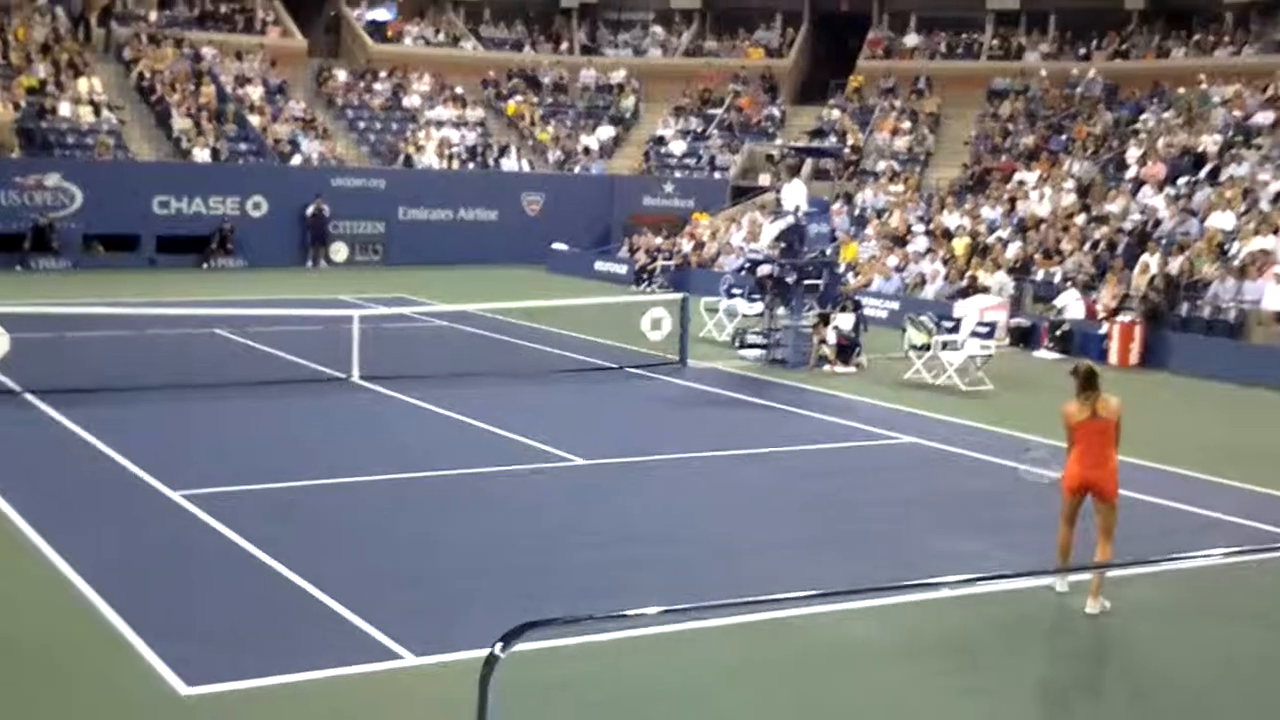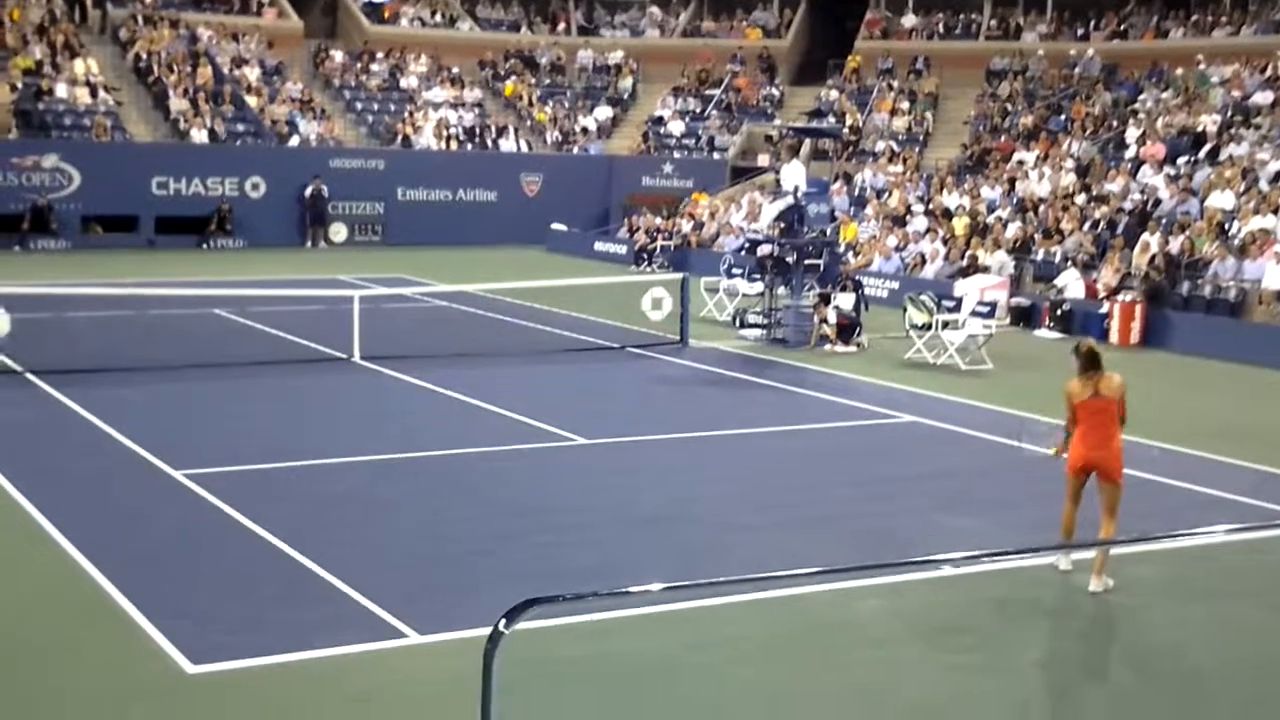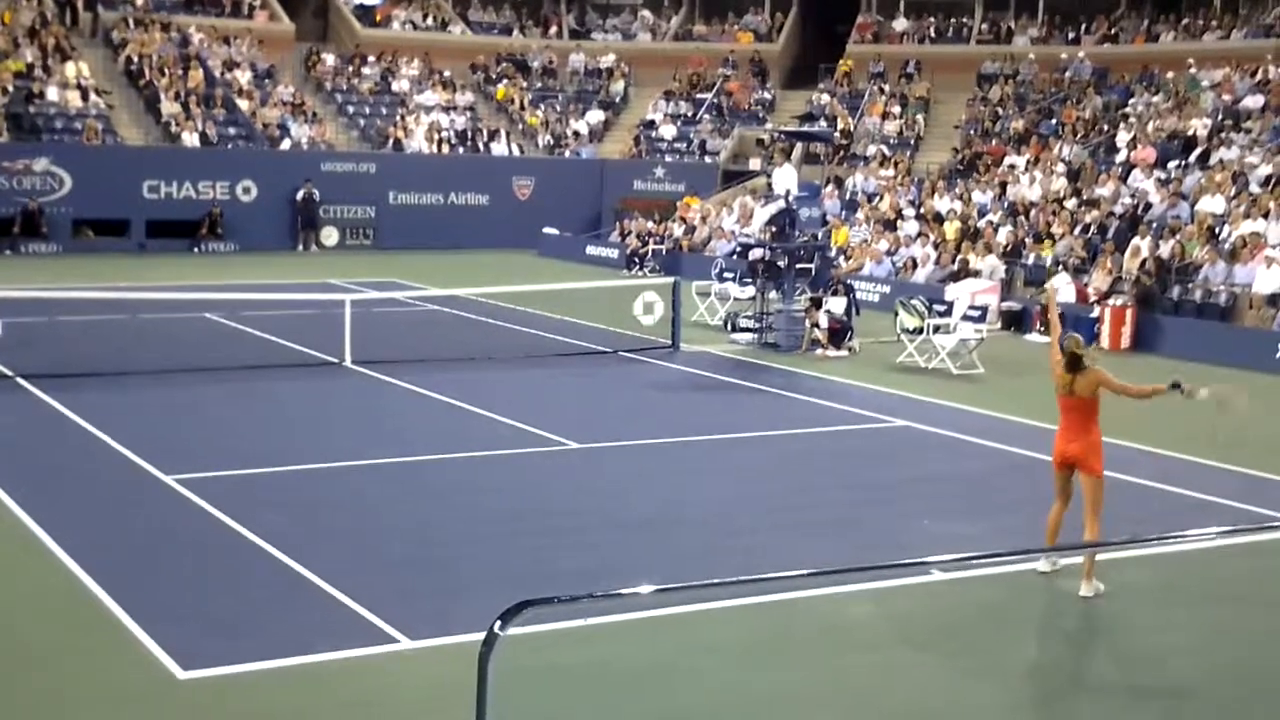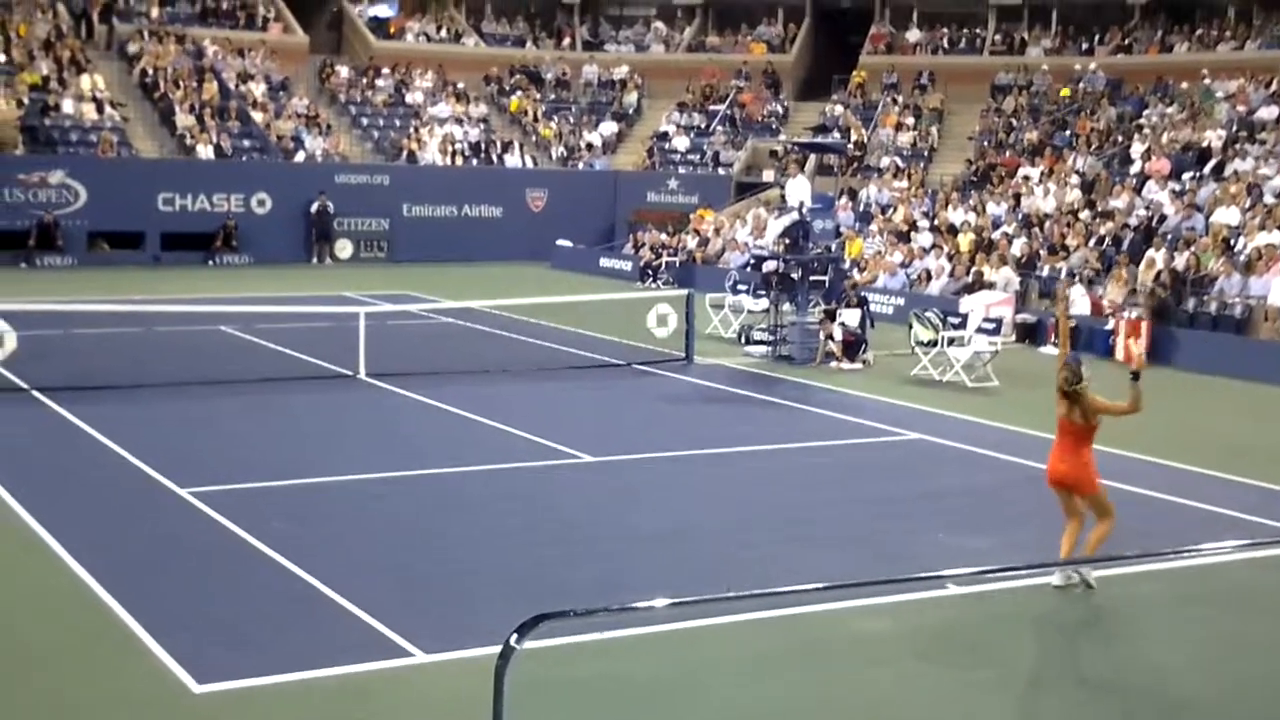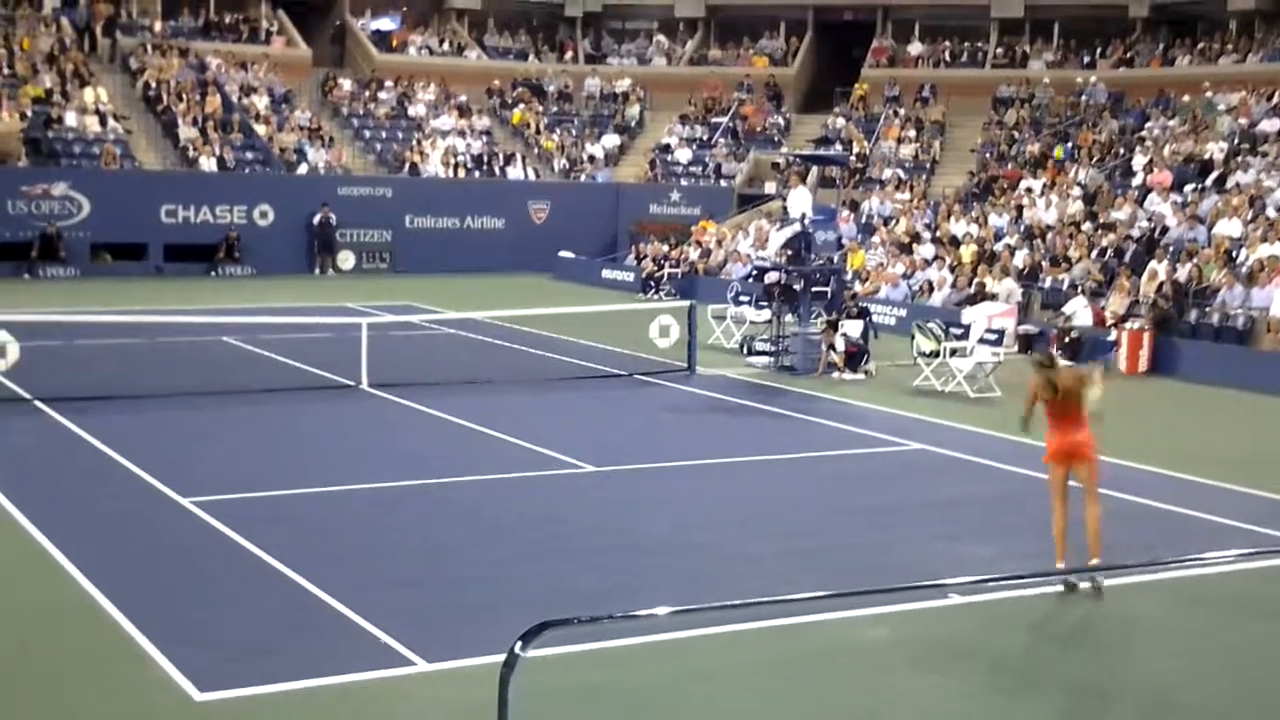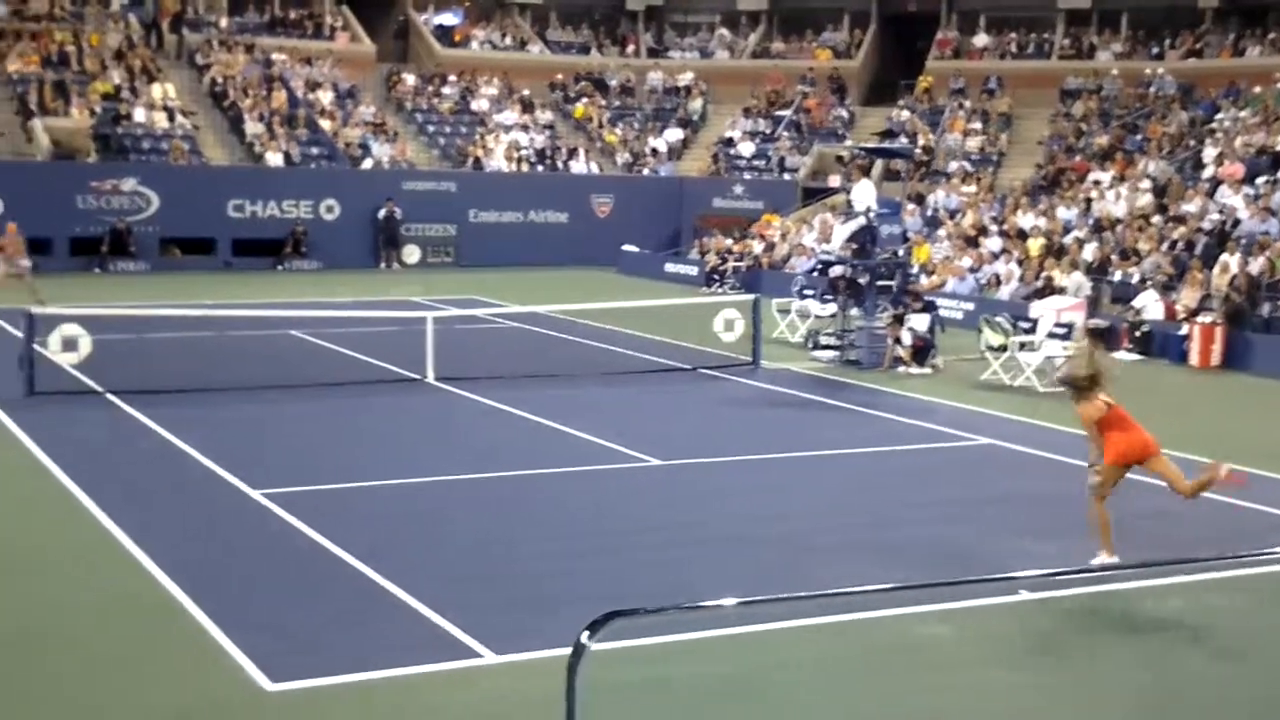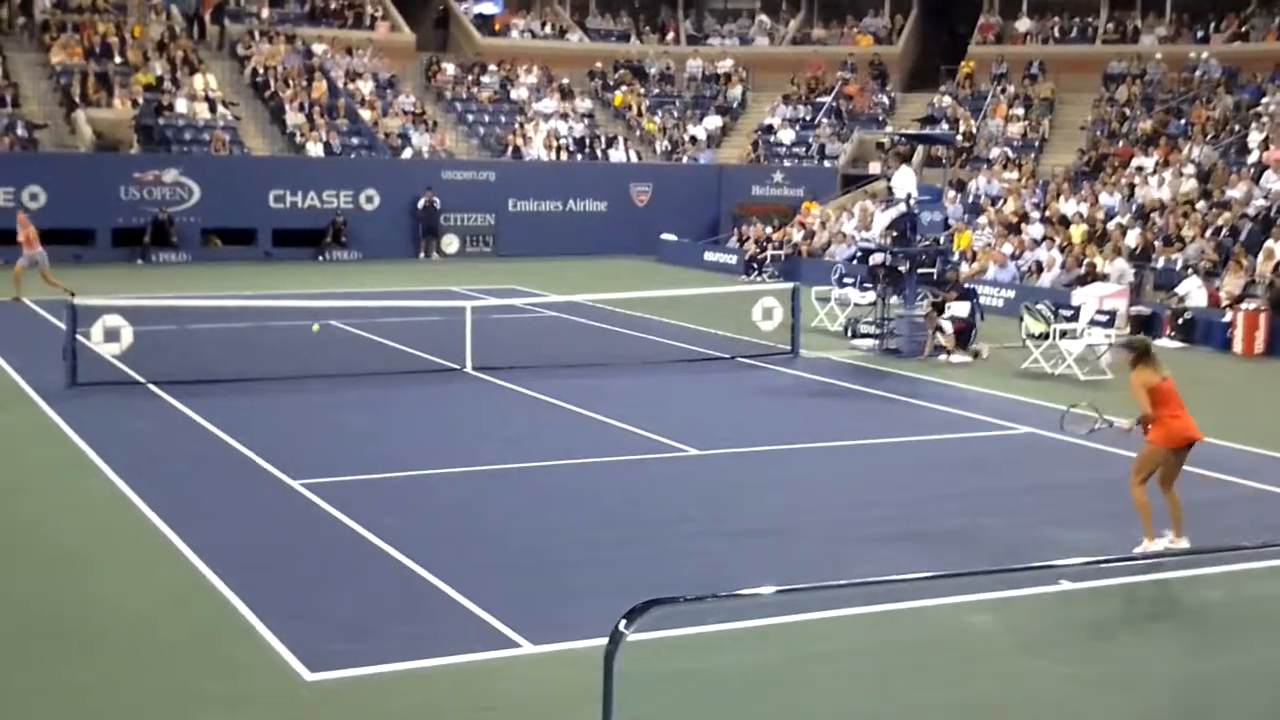
dt=0.4s
person 1, frame 1
left shoulder: (1069, 409)
right shoulder: (1114, 404)
left elbow: (1072, 444)
right elbow: (1114, 442)
left hip: (1077, 471)
right hip: (1105, 474)
left knee: (1067, 524)
right knee: (1105, 539)
left ankle: (1061, 577)
right ankle: (1094, 598)
person 1, frame 2
left shoulder: (1072, 387)
right shoulder: (1117, 382)
right elbow: (1122, 419)
left wrist: (1065, 443)
left hip: (1081, 451)
right hip: (1110, 454)
left knee: (1071, 503)
right knee: (1109, 517)
left ankle: (1064, 556)
right ankle: (1098, 576)
person 1, frame 3
left shoulder: (1058, 372)
right shoulder: (1094, 376)
left elbow: (1055, 335)
right elbow: (1136, 392)
left wrist: (1052, 305)
right wrist: (1171, 387)
left hip: (1063, 447)
right hip: (1087, 450)
left knee: (1061, 502)
right knee: (1092, 518)
left ankle: (1047, 557)
right ankle: (1087, 581)
person 1, frame 4
left shoulder: (1063, 394)
right shoulder: (1090, 405)
left elbow: (1064, 348)
right elbow: (1132, 407)
left wrist: (1062, 311)
right wrist: (1135, 375)
left hip: (1055, 468)
right hip: (1079, 471)
left knee: (1075, 519)
right knee: (1106, 517)
left ankle: (1063, 571)
right ankle: (1084, 563)
person 1, frame 5
left shoulder: (1038, 384)
right shoulder: (1072, 375)
left elbow: (1027, 414)
right elbow: (1094, 374)
left wrist: (1026, 422)
left hip: (1058, 445)
right hip: (1081, 443)
left knee: (1059, 508)
right knee: (1092, 503)
left ankle: (1061, 566)
right ankle: (1095, 563)
person 1, frame 6
left shoulder: (1083, 410)
right shoulder: (1100, 393)
left elbow: (1097, 445)
left wrist: (1094, 468)
left hip: (1121, 447)
right hip: (1143, 441)
left knee: (1098, 498)
right knee: (1186, 490)
left ankle: (1108, 554)
right ankle: (1216, 472)
person 1, frame 7
left shoulder: (1137, 376)
right shoulder: (1161, 371)
left elbow: (1147, 412)
left wrist: (1138, 422)
right wrist: (1148, 422)
left hip: (1167, 430)
right hip: (1187, 429)
left knee: (1137, 482)
right knee: (1166, 484)
left ankle: (1151, 541)
right ankle: (1179, 537)
